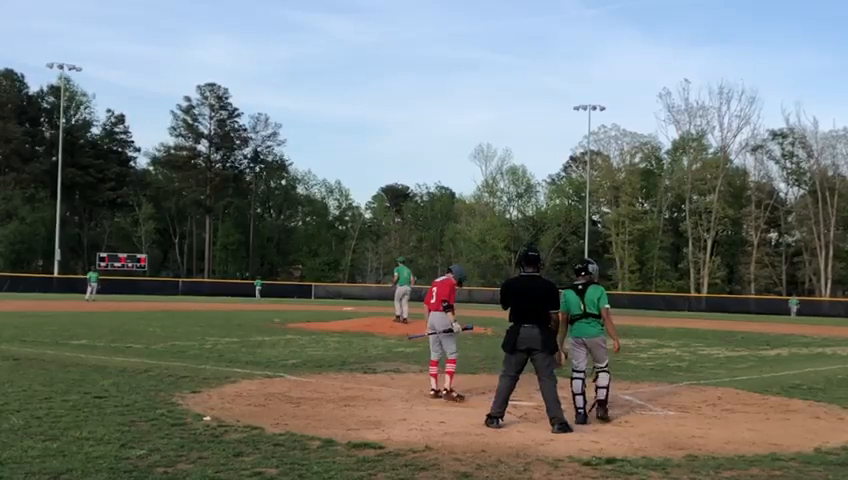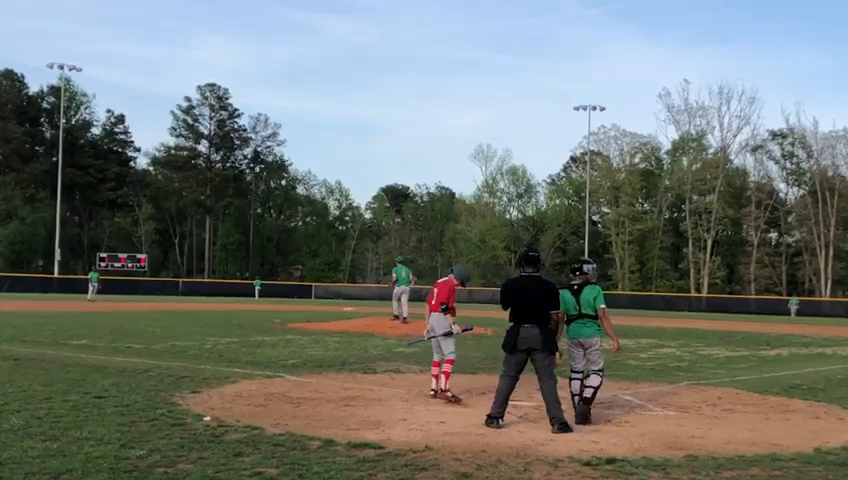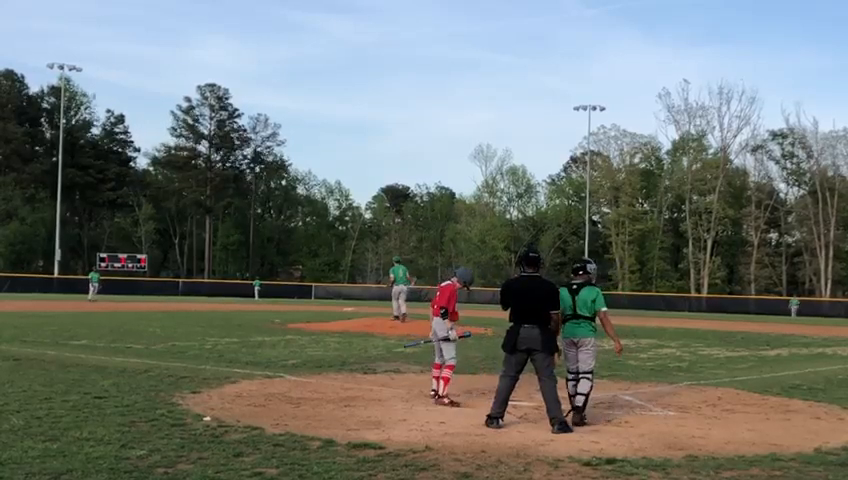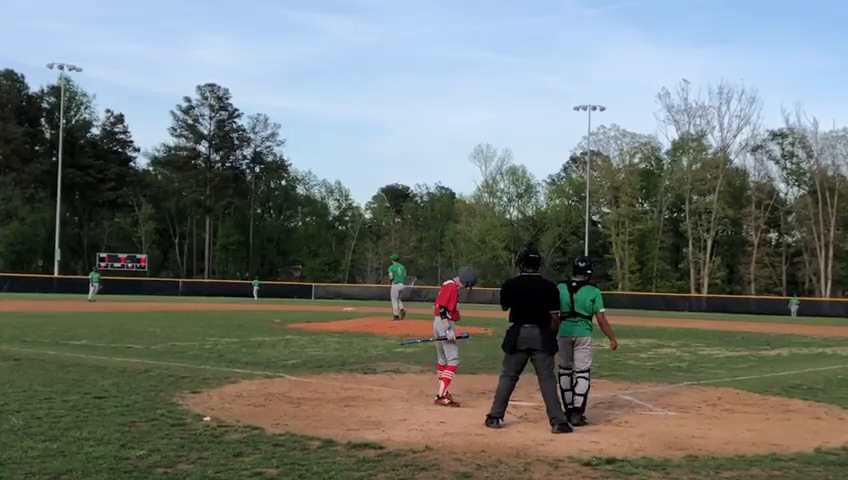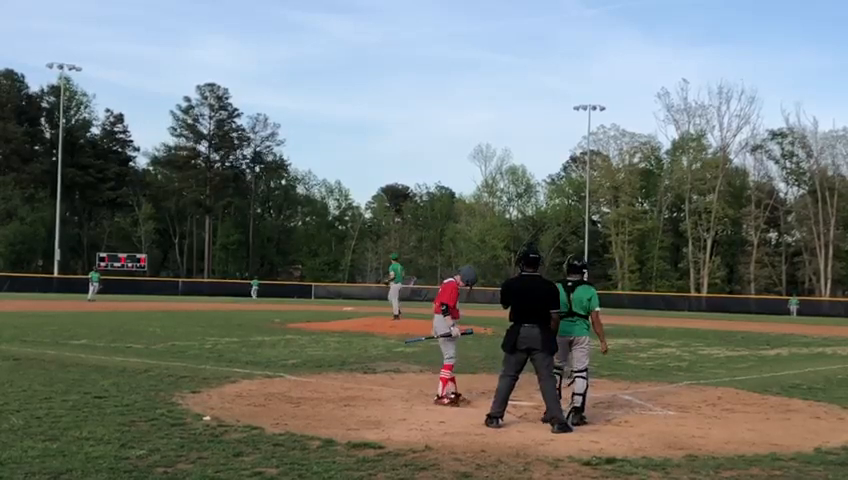
dt=0.2s
person 1, frame 1
left shoulder: (510, 284)
right shoulder: (549, 287)
left elbow: (504, 306)
right elbow: (554, 318)
right wrist: (552, 339)
left hip: (517, 334)
right hip: (541, 335)
left knee: (508, 376)
right knee: (547, 379)
left ankle: (495, 417)
right ankle: (558, 422)
person 1, frame 2
left shoulder: (510, 284)
right shoulder: (549, 287)
left elbow: (504, 307)
right elbow: (554, 318)
right wrist: (552, 340)
left hip: (517, 334)
right hip: (541, 335)
left knee: (508, 376)
right knee: (547, 379)
left ankle: (495, 417)
right ankle: (558, 422)
person 1, frame 3
left shoulder: (510, 285)
right shoulder: (549, 287)
left elbow: (504, 307)
right elbow: (555, 319)
right wrist: (552, 339)
left hip: (518, 334)
right hip: (541, 335)
left knee: (508, 376)
right knee: (547, 379)
left ankle: (495, 417)
right ankle: (557, 422)
person 1, frame 4
left shoulder: (510, 285)
right shoulder: (549, 287)
left elbow: (504, 307)
right elbow: (554, 318)
right wrist: (551, 338)
left hip: (518, 334)
right hip: (541, 335)
left knee: (508, 376)
right knee: (548, 379)
left ankle: (495, 417)
right ankle: (558, 422)
person 1, frame 5
left shoulder: (510, 284)
right shoulder: (549, 286)
left elbow: (504, 305)
right elbow: (554, 317)
right wrist: (550, 337)
left hip: (517, 334)
right hip: (541, 335)
left knee: (507, 376)
right knee: (547, 378)
left ankle: (495, 417)
right ankle: (557, 421)
person 2, frame 1
left shoulder: (567, 292)
right shoulder: (598, 290)
left elbow: (562, 321)
right elbow: (606, 317)
left wrist: (560, 346)
right wrist: (615, 338)
left hip: (576, 335)
right hip: (596, 334)
left knee: (578, 373)
right knee: (602, 368)
left ankle: (581, 412)
right ankle: (601, 406)
person 2, frame 2
left shoulder: (564, 292)
right shoulder: (594, 290)
left elbow: (559, 319)
right elbow: (603, 316)
right wrist: (614, 338)
left hip: (573, 335)
right hip: (591, 335)
left knee: (576, 373)
right knee: (596, 371)
left ankle: (579, 409)
right ankle: (585, 402)
person 2, frame 3
left shoulder: (563, 291)
right shoulder: (594, 291)
right elbow: (604, 319)
right wrist: (616, 340)
left hip: (568, 334)
right hip: (586, 335)
left knee: (572, 374)
right knee: (586, 374)
left ankle: (576, 410)
right ankle: (578, 412)
person 2, frame 4
left shoulder: (561, 287)
right shoulder: (593, 291)
right elbow: (601, 319)
right wrist: (612, 338)
left hip: (564, 333)
right hip: (583, 334)
left knee: (565, 370)
right knee: (583, 373)
left ankle: (568, 409)
right ankle: (577, 413)
person 2, frame 5
left shoulder: (556, 287)
right shoulder: (589, 290)
right elbow: (595, 318)
right wrist: (603, 341)
left hip: (560, 333)
right hip: (580, 334)
left knee: (557, 369)
right knee: (581, 373)
right ankle: (577, 413)
person 3, frame 1
left shoulder: (435, 283)
right shoulder: (449, 283)
left elbow: (426, 305)
right elbow: (445, 304)
left wrist: (428, 323)
right wrist: (454, 322)
left hip: (432, 318)
right hip: (443, 319)
left knee: (435, 355)
right knee: (452, 354)
left ankle: (434, 389)
right ankle: (447, 389)
person 3, frame 2
left shoulder: (438, 283)
right shoulder: (449, 284)
left elbow: (428, 304)
right elbow: (444, 306)
left wrist: (427, 324)
right wrist: (453, 324)
left hip: (433, 320)
right hip: (443, 321)
left knee: (437, 356)
right knee: (450, 355)
left ankle: (434, 389)
right ankle: (444, 390)
person 3, frame 3
left shoulder: (443, 286)
right shoulder: (450, 288)
left elbow: (433, 307)
right elbow: (443, 310)
right wrist: (450, 330)
left hip: (436, 324)
right hip: (444, 325)
left knee: (439, 358)
right knee: (451, 360)
left ankle: (435, 391)
right ankle: (441, 396)
person 3, frame 4
left shoulder: (446, 285)
right shoulder: (452, 287)
right elbow: (443, 309)
right wrist: (449, 330)
left hip: (438, 324)
right hip: (445, 325)
left knee: (443, 360)
right knee: (453, 360)
left ankle: (442, 390)
right ankle: (441, 396)
person 3, frame 5
left shoulder: (447, 283)
right shoulder: (452, 285)
left elbow: (436, 304)
right elbow: (444, 307)
right wrist: (453, 326)
left hip: (439, 321)
right hip: (445, 323)
left knee: (449, 358)
right knee: (449, 359)
left ankle: (453, 393)
right ankle: (441, 396)
